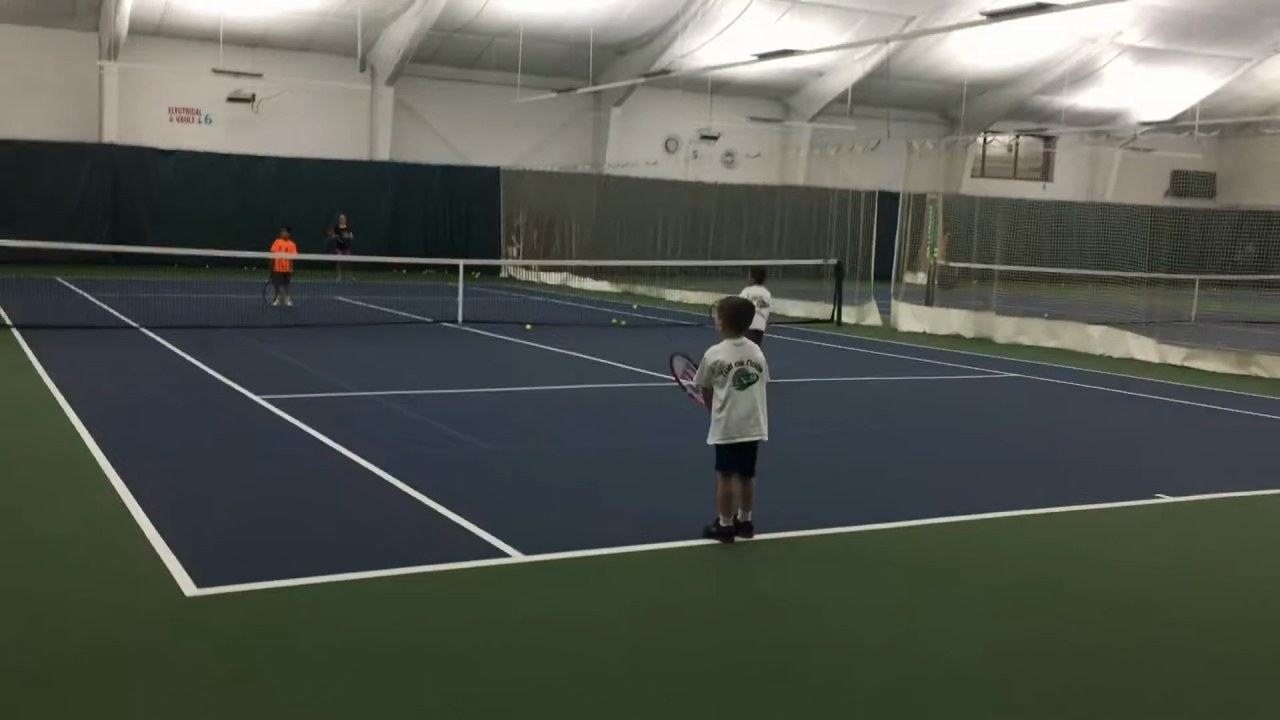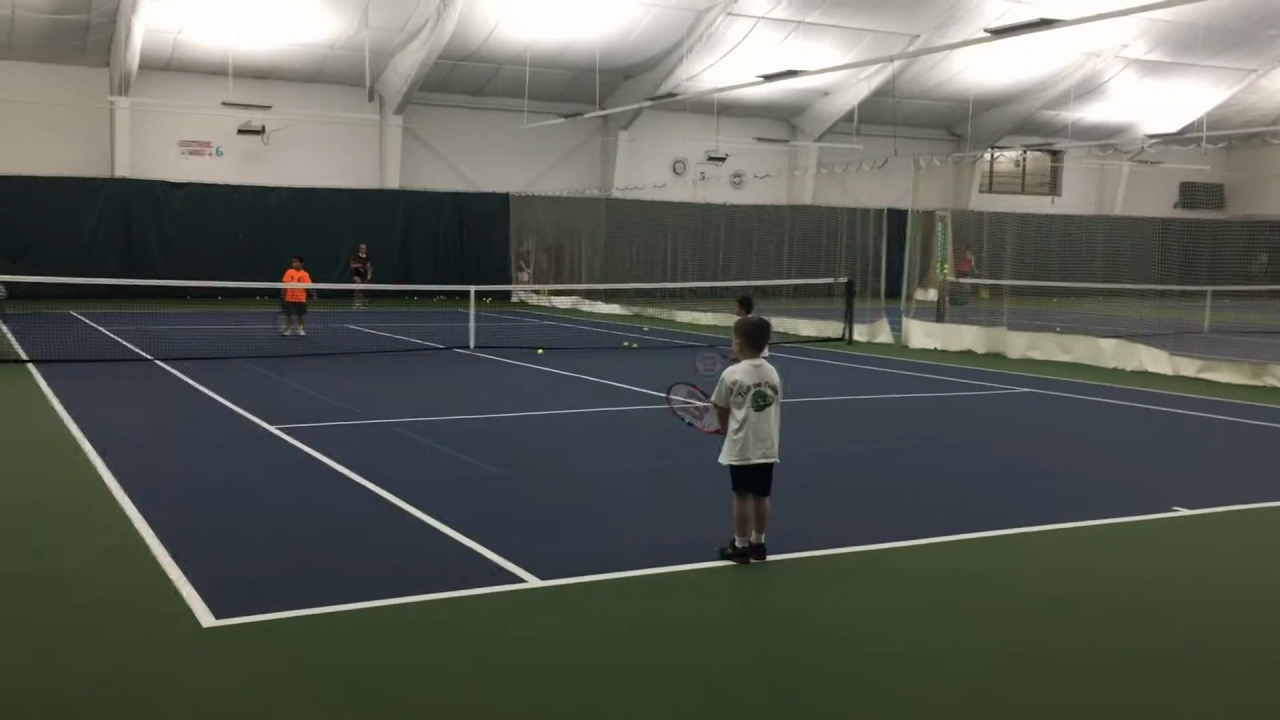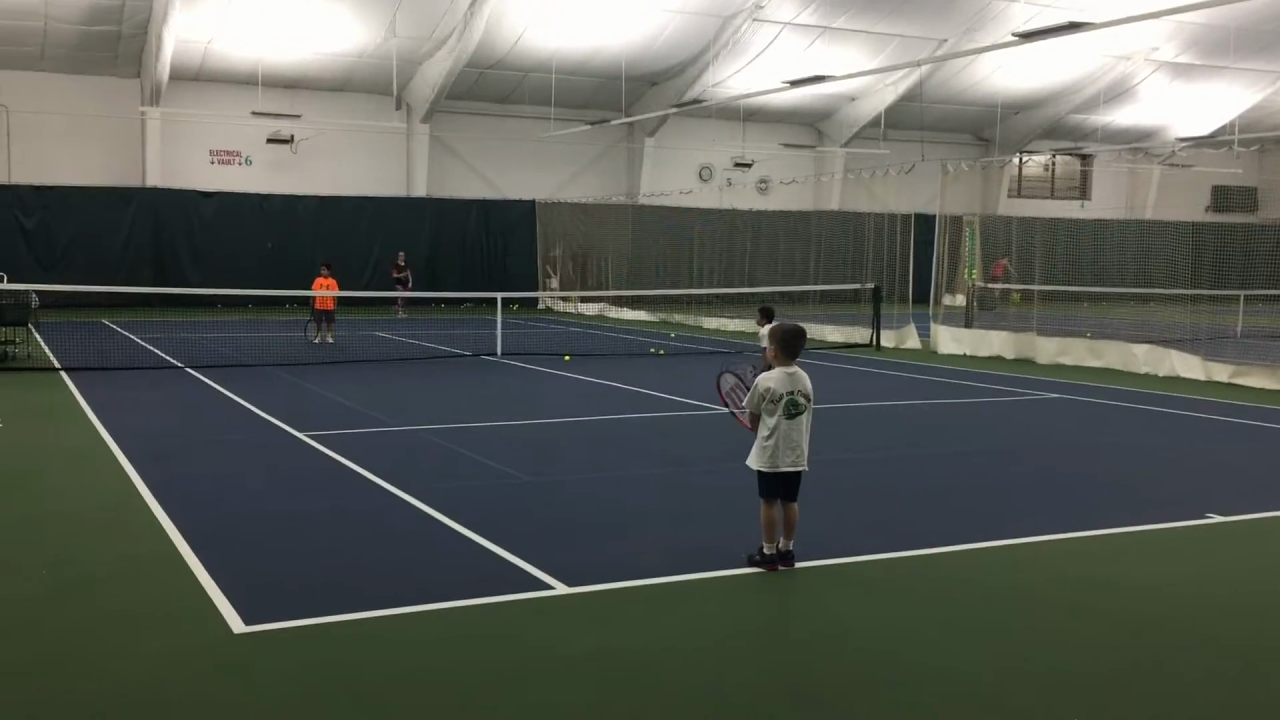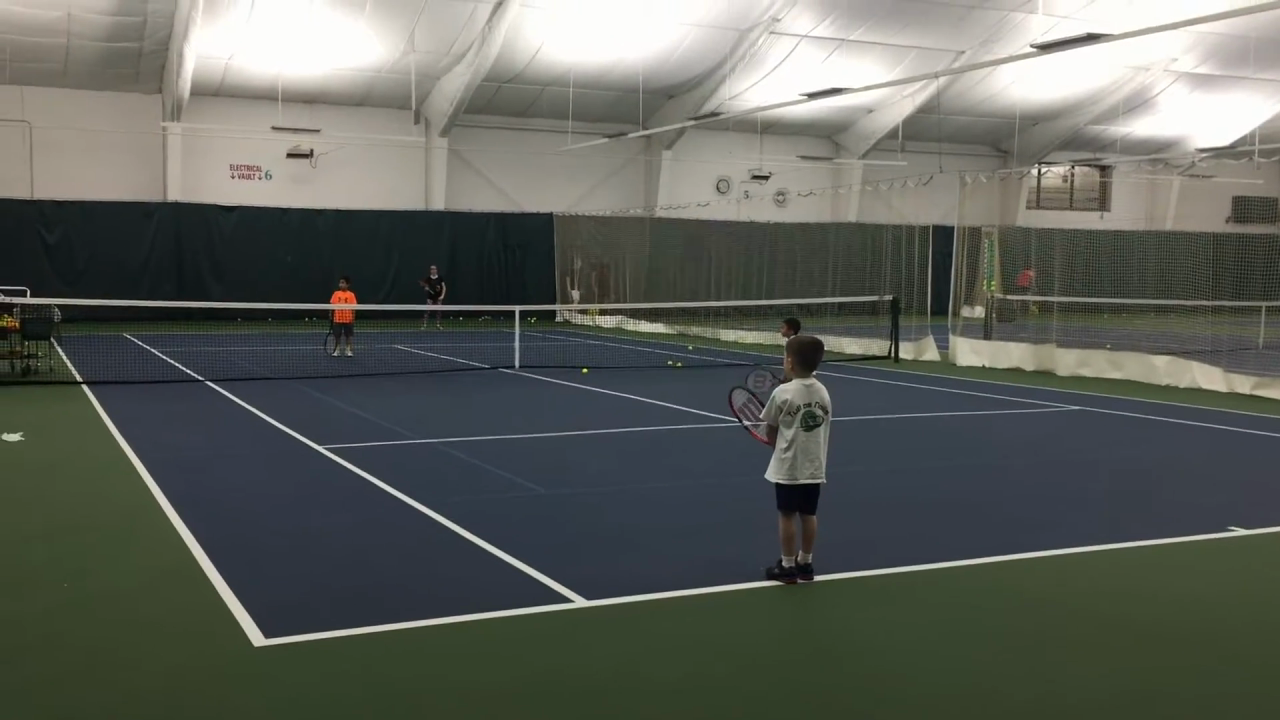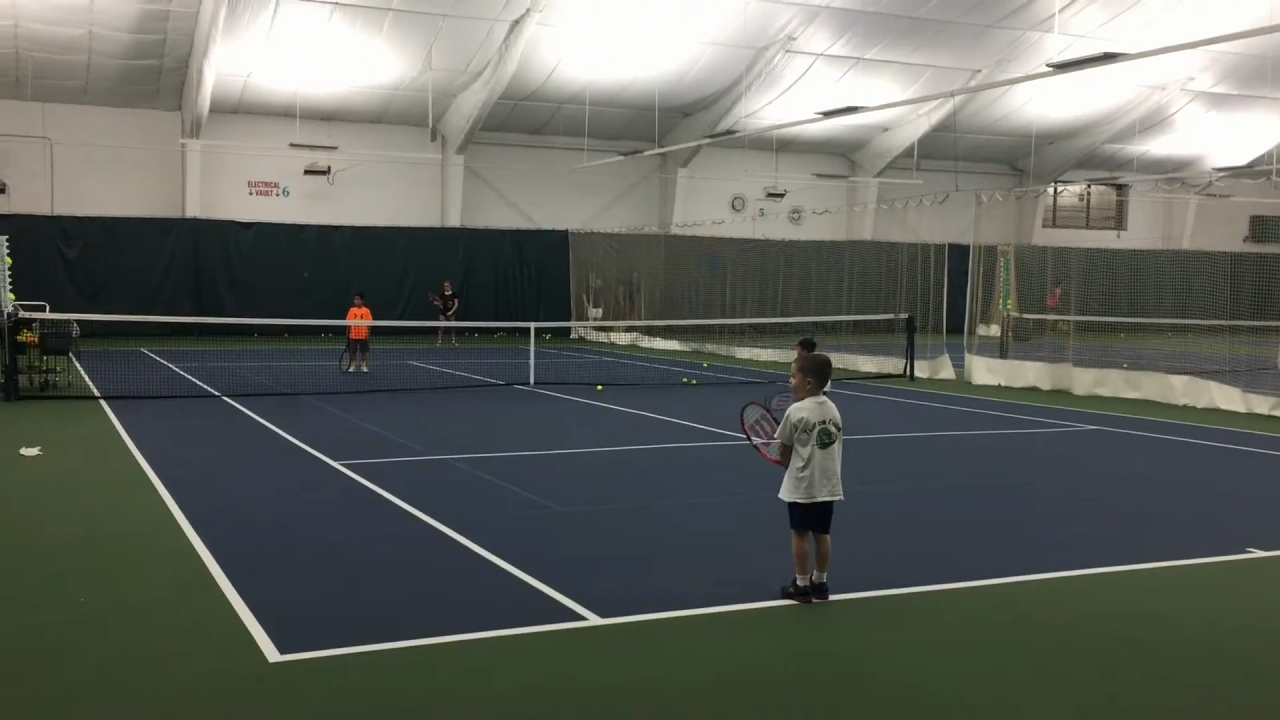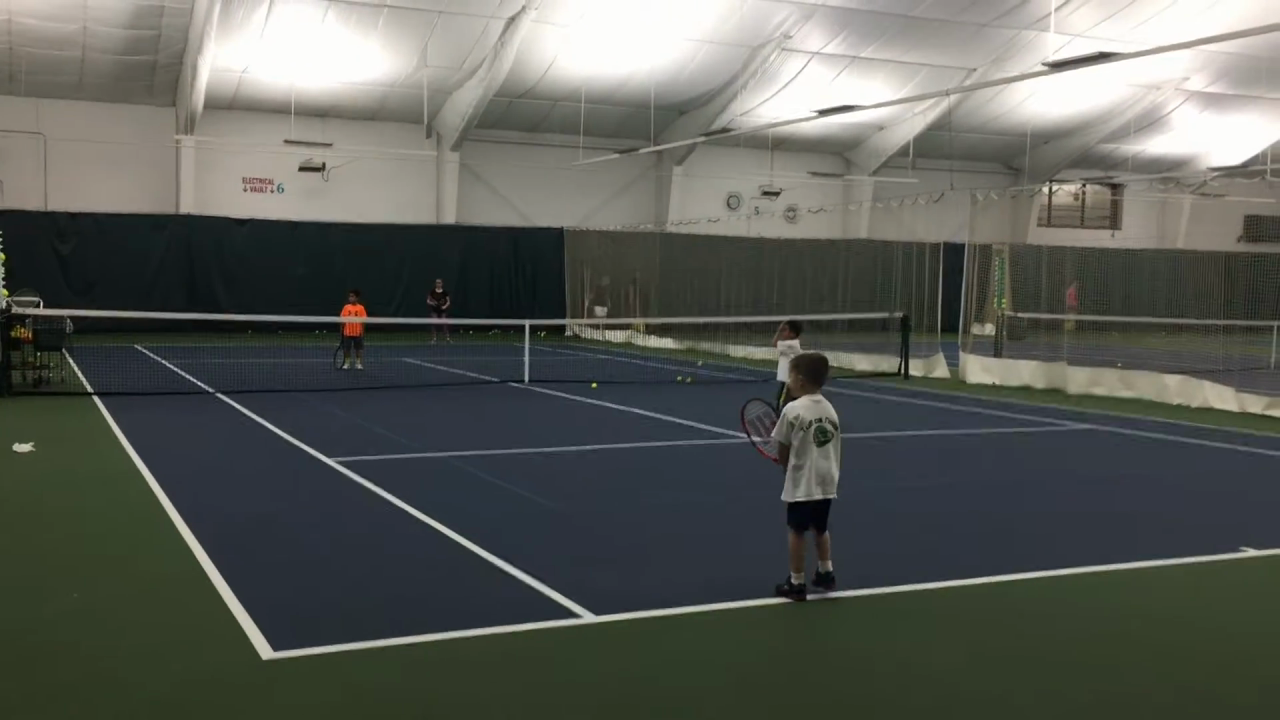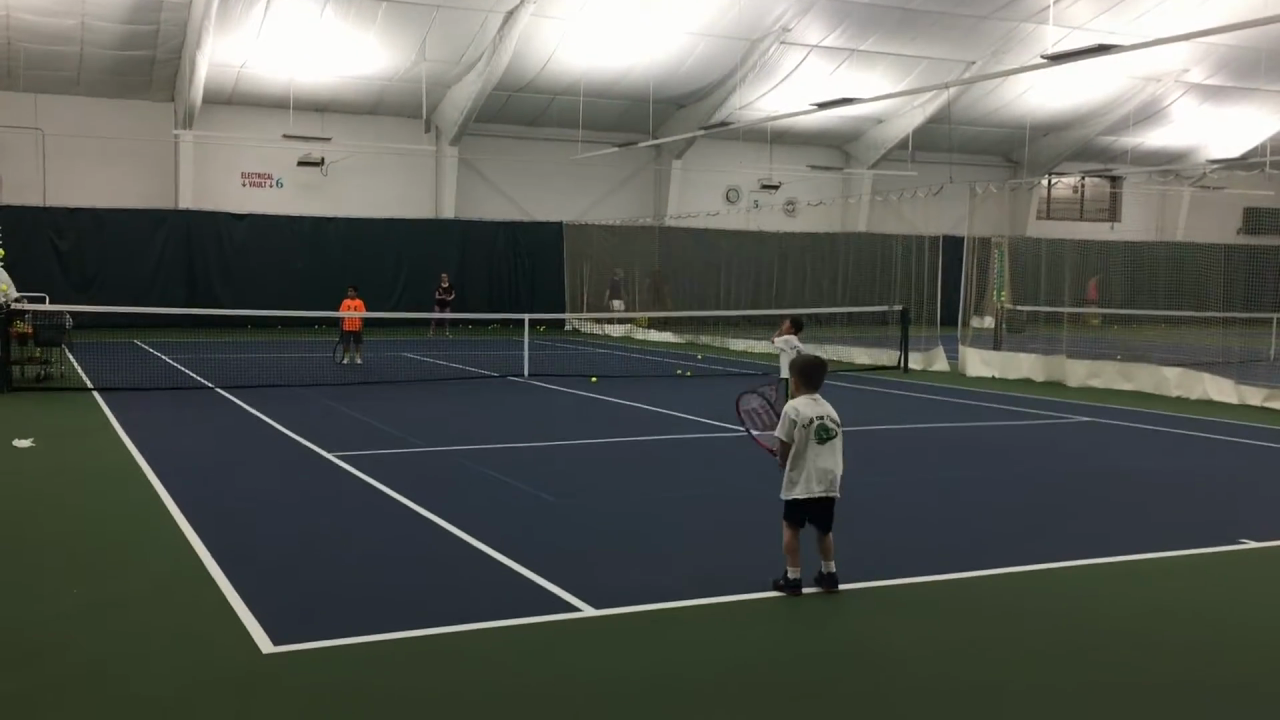
dt=0.7s
person 1, frame 1
left shoulder: (714, 354)
right shoulder: (757, 351)
left elbow: (706, 391)
right elbow: (761, 384)
left wrist: (714, 408)
left hip: (727, 426)
right hip: (752, 425)
left knee: (726, 476)
right knee: (746, 475)
left ankle: (725, 525)
right ankle: (745, 521)
person 1, frame 2
left shoulder: (732, 374)
right shoulder: (772, 372)
left elbow: (722, 411)
right elbow: (773, 406)
left wrist: (726, 431)
left hip: (741, 447)
right hip: (767, 446)
left knee: (742, 496)
right knee: (761, 496)
left ankle: (741, 547)
right ankle: (758, 543)
person 1, frame 3
left shoulder: (766, 380)
right shoulder: (805, 379)
left elbow: (753, 417)
right elbow: (803, 414)
left wrist: (760, 432)
right wrist: (790, 438)
left hip: (770, 454)
right hip: (795, 453)
left knee: (769, 502)
right knee: (789, 502)
left ankle: (768, 553)
right ankle: (786, 550)
person 1, frame 4
left shoulder: (783, 393)
right shoulder: (823, 392)
left elbow: (771, 431)
right elbow: (821, 427)
left wrist: (778, 446)
right wrist: (809, 451)
left hip: (788, 467)
right hip: (814, 467)
left knee: (787, 515)
right knee: (808, 515)
left ankle: (788, 566)
right ankle: (805, 563)
person 1, frame 5
left shoulder: (797, 411)
right shoulder: (832, 409)
left elbow: (785, 450)
right elbow: (831, 444)
left wrist: (789, 466)
left hip: (802, 486)
right hip: (828, 484)
left knee: (800, 534)
right knee: (822, 534)
left ankle: (802, 585)
right ankle: (820, 582)
person 1, frame 6
left shoulder: (793, 410)
right shoulder: (830, 409)
left elbow: (783, 450)
right elbow: (833, 446)
left wrist: (786, 465)
left hip: (802, 484)
right hip: (827, 483)
left knee: (796, 531)
right knee: (819, 528)
left ankle: (796, 584)
right ankle: (826, 573)
person 1, frame 7
left shoulder: (793, 408)
right shoulder: (830, 410)
left elbow: (784, 448)
right elbow: (834, 444)
left wrist: (783, 464)
left hip: (801, 481)
right hip: (829, 482)
left knee: (791, 526)
right knee: (824, 529)
left ankle: (793, 578)
right ankle: (829, 573)
